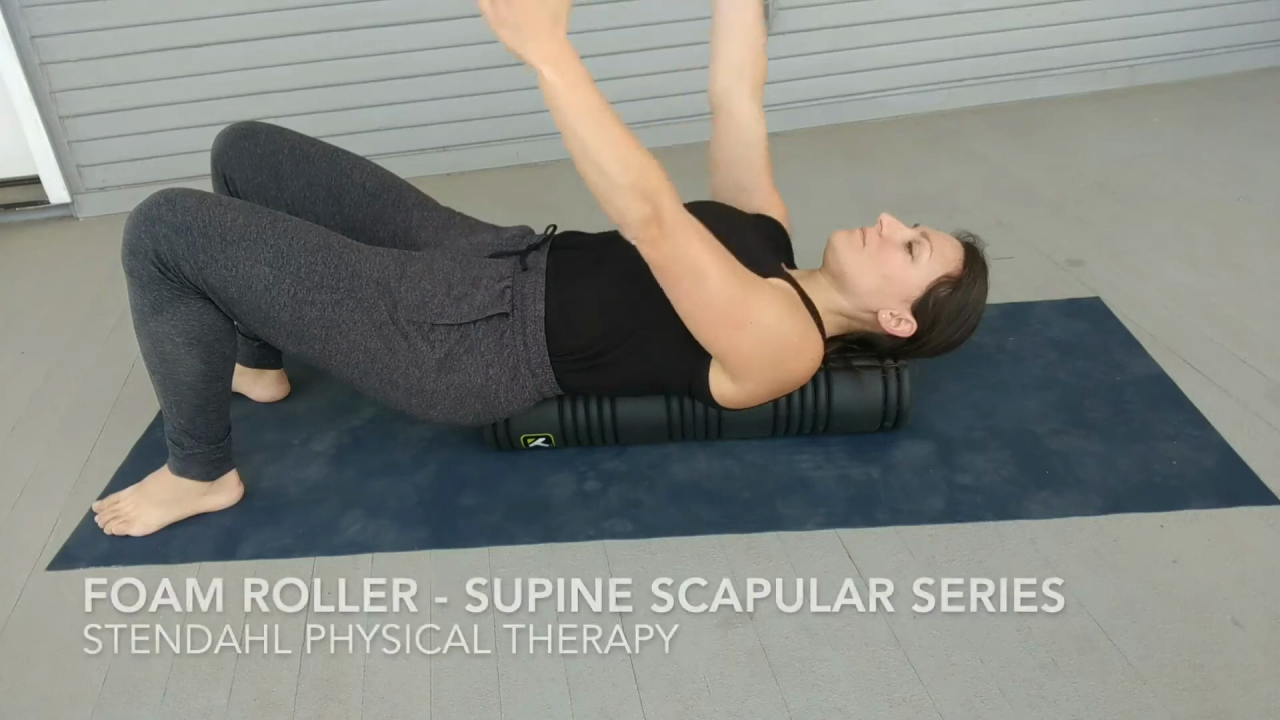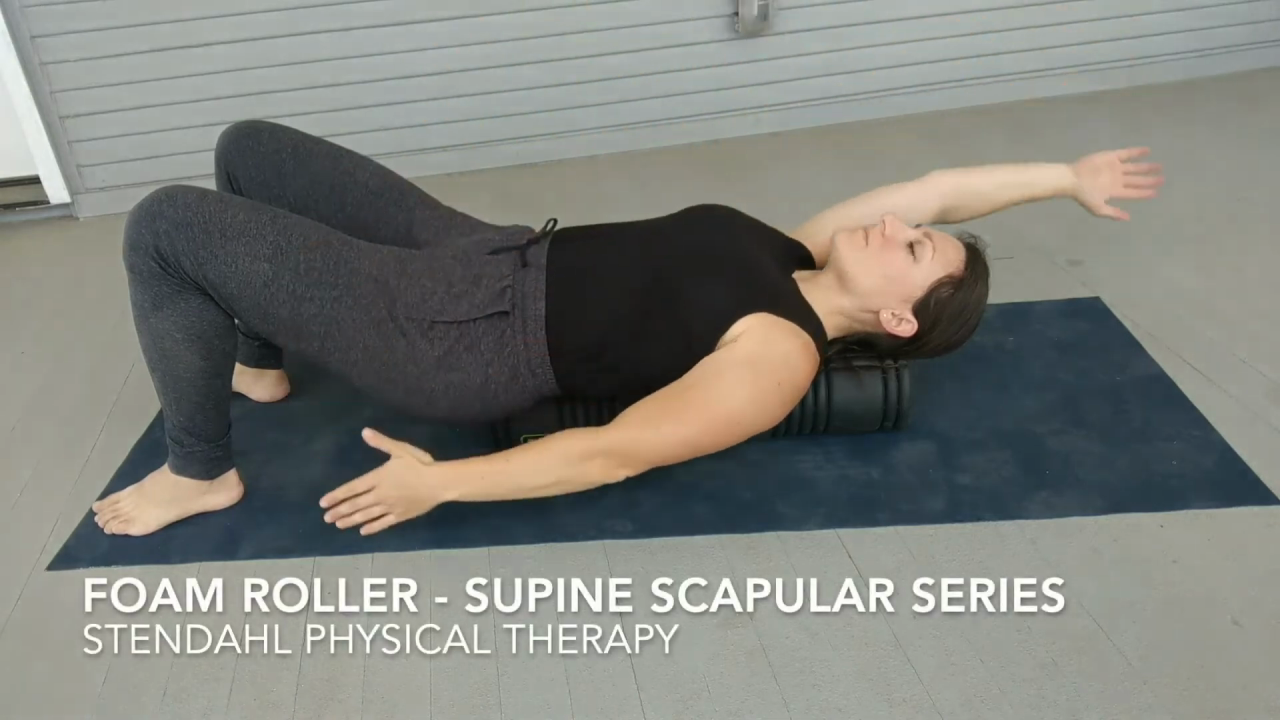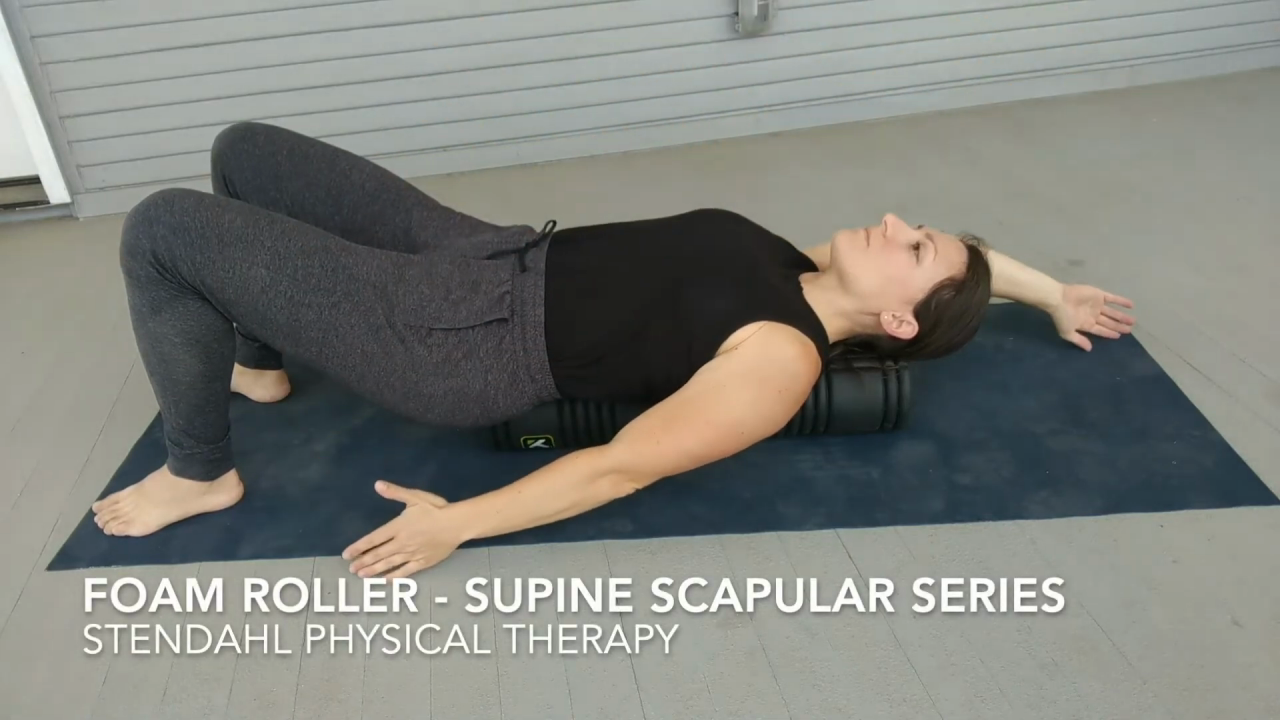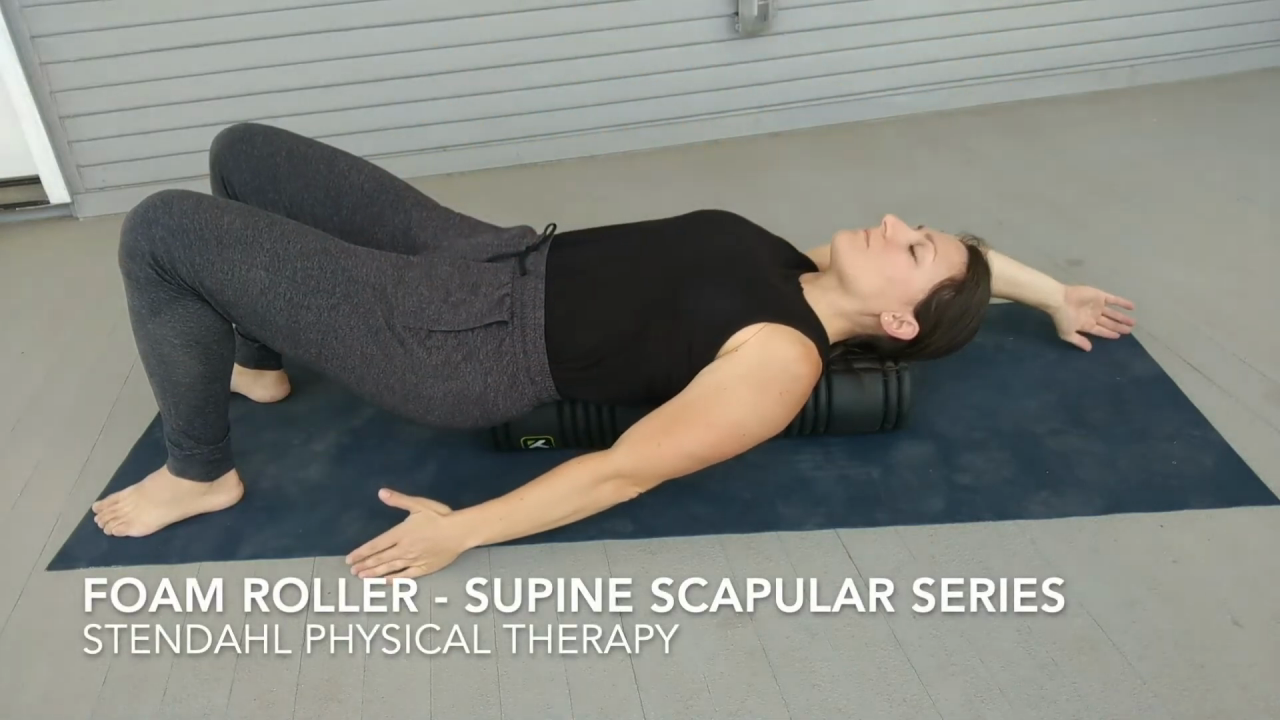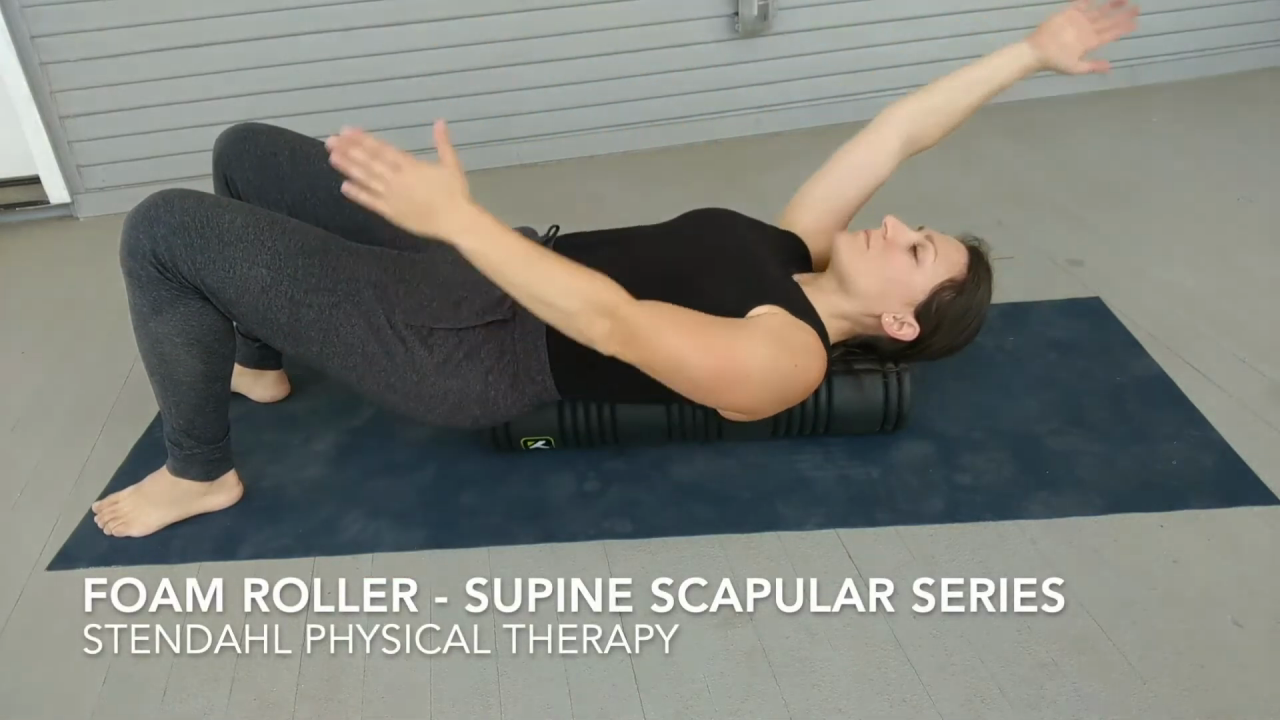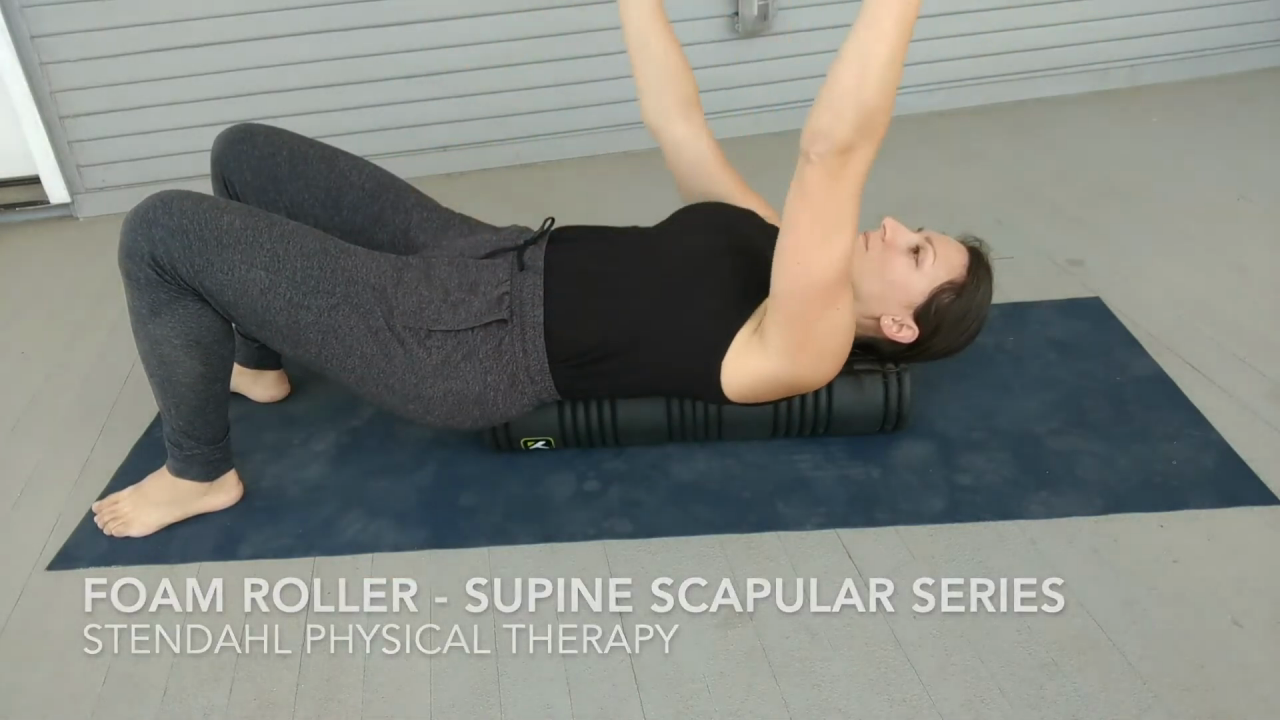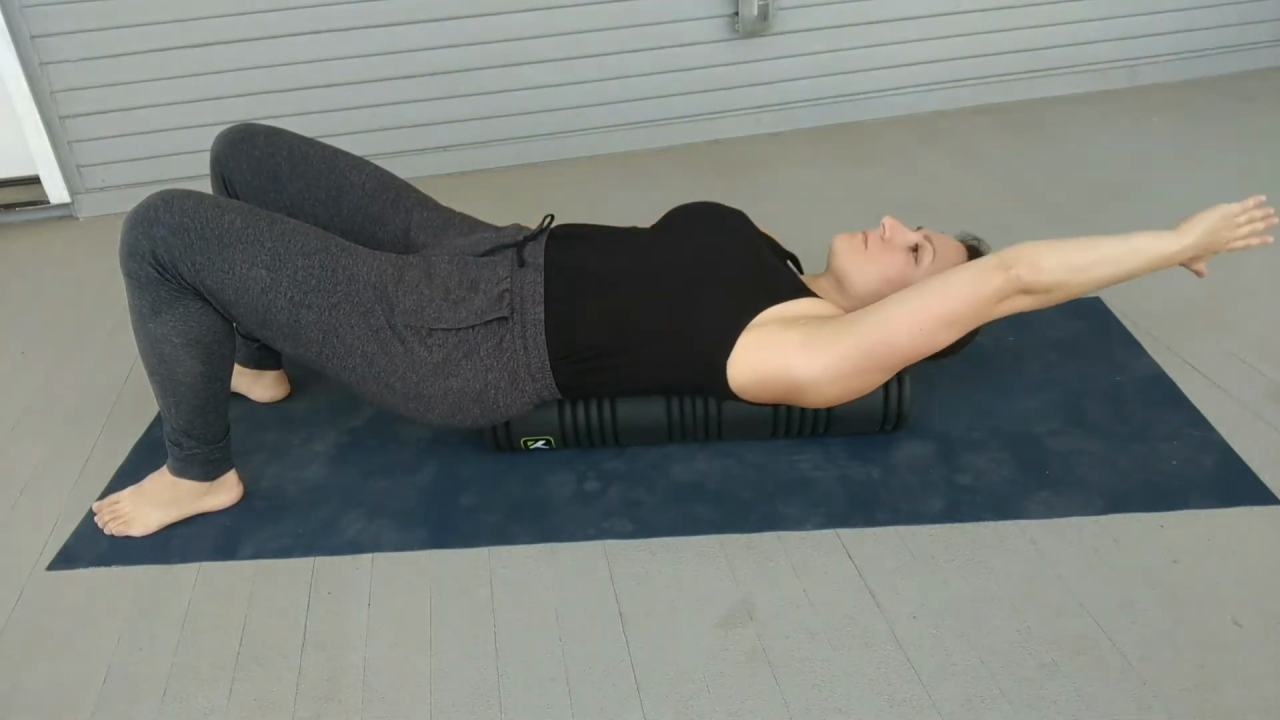
dt=0.7s
person 1, frame 1
left shoulder: (781, 340)
right shoulder: (770, 238)
left elbow: (649, 214)
right elbow: (736, 98)
left hip: (469, 344)
right hip: (497, 261)
left knee: (162, 230)
right knee: (243, 148)
left ankle: (200, 473)
right ankle: (254, 359)
person 1, frame 2
left shoulder: (779, 358)
right shoulder: (804, 266)
left elbow: (614, 453)
right elbow: (928, 190)
left wrist: (437, 481)
right wrist: (1070, 178)
left hip: (472, 345)
right hip: (498, 257)
left knee: (166, 224)
right knee: (248, 150)
left ankle: (199, 474)
right ankle: (254, 358)
person 1, frame 3
left shoulder: (780, 360)
right shoulder: (808, 273)
left elbow: (625, 467)
right elbow: (949, 239)
left wrist: (455, 522)
left hip: (468, 345)
right hip: (496, 259)
left knee: (161, 228)
right knee: (245, 151)
left ankle: (199, 472)
right ankle: (254, 361)
person 1, frame 4
left shoulder: (780, 363)
right shoulder: (811, 273)
left elbow: (623, 471)
right elbow: (964, 242)
left wrist: (459, 531)
left hip: (470, 351)
right hip: (500, 259)
left knee: (161, 229)
right knee: (244, 151)
left ankle: (199, 475)
right ankle: (256, 359)
person 1, frame 5
left shoulder: (787, 355)
right shoulder: (811, 256)
left elbow: (616, 327)
right elbow: (894, 131)
left wrist: (454, 220)
left hip: (481, 349)
right hip: (505, 274)
left knee: (164, 230)
right knee: (245, 150)
left ankle: (201, 474)
right ankle: (263, 359)
person 1, frame 6
left shoulder: (810, 343)
right shoulder: (769, 243)
left elbow: (834, 151)
right elbow: (679, 122)
left hip: (471, 347)
right hip: (491, 259)
left knee: (159, 229)
right knee: (245, 152)
left ankle: (200, 474)
right ankle: (256, 360)
person 1, frame 7
left shoulder: (817, 357)
right shoulder: (770, 269)
left elbow: (1007, 278)
left wrist: (1178, 242)
right wrist: (478, 217)
left hip: (470, 345)
right hip: (496, 259)
left knee: (160, 229)
right knee: (243, 152)
left ankle: (198, 473)
right ankle: (253, 359)
